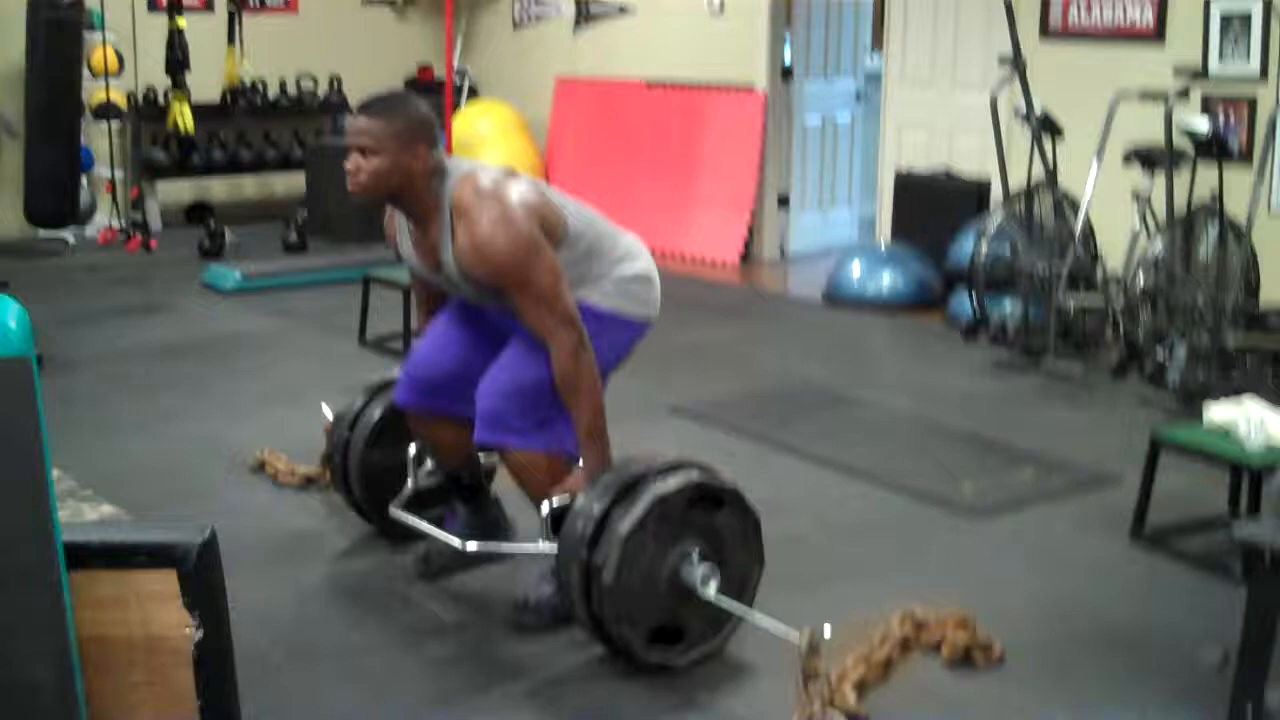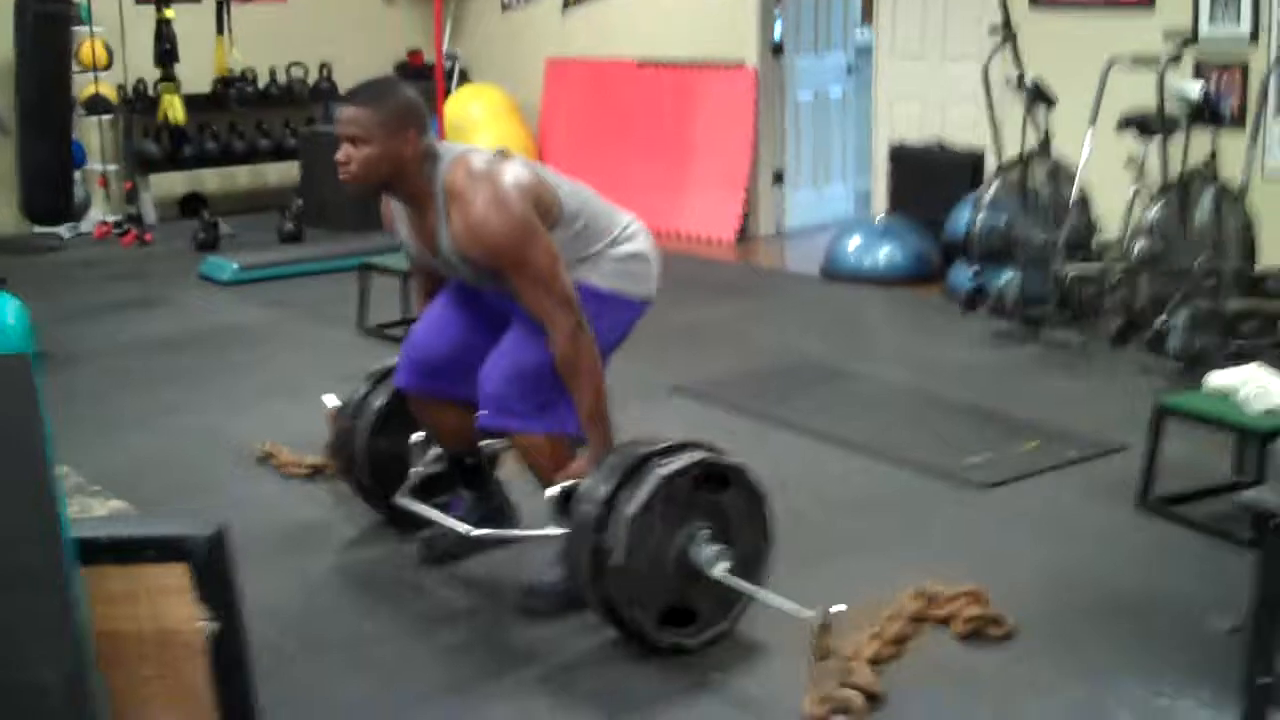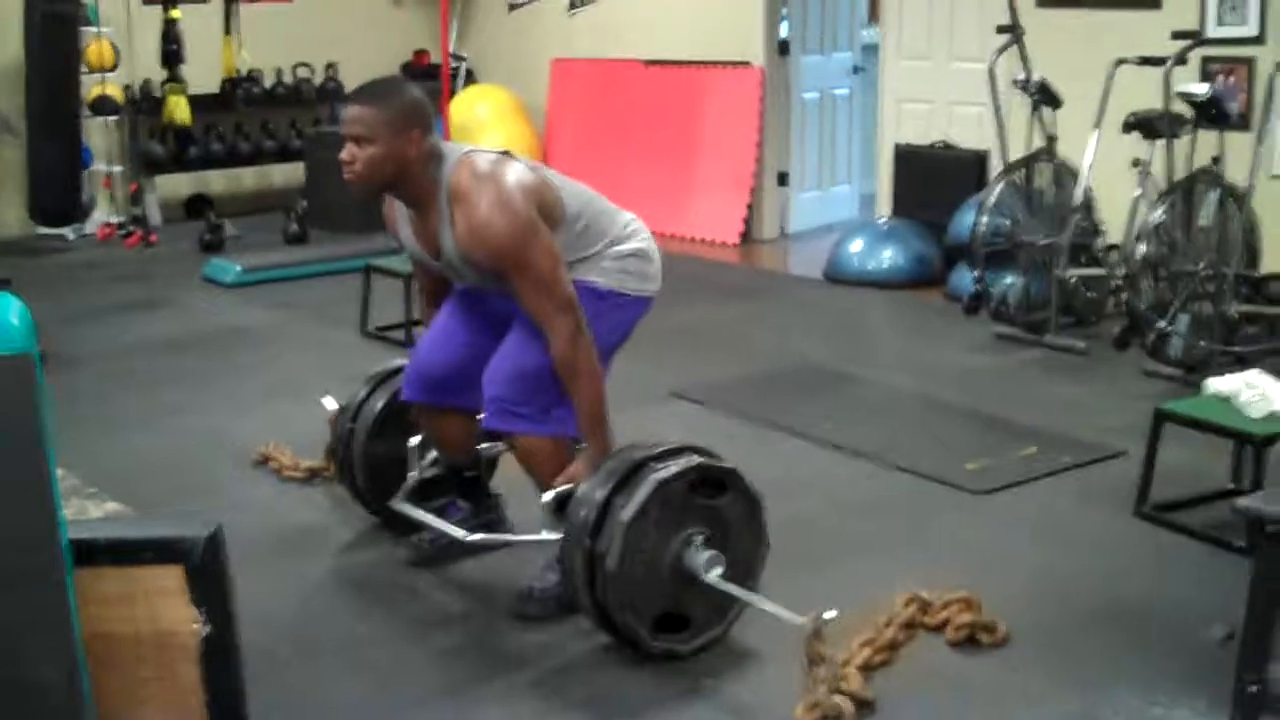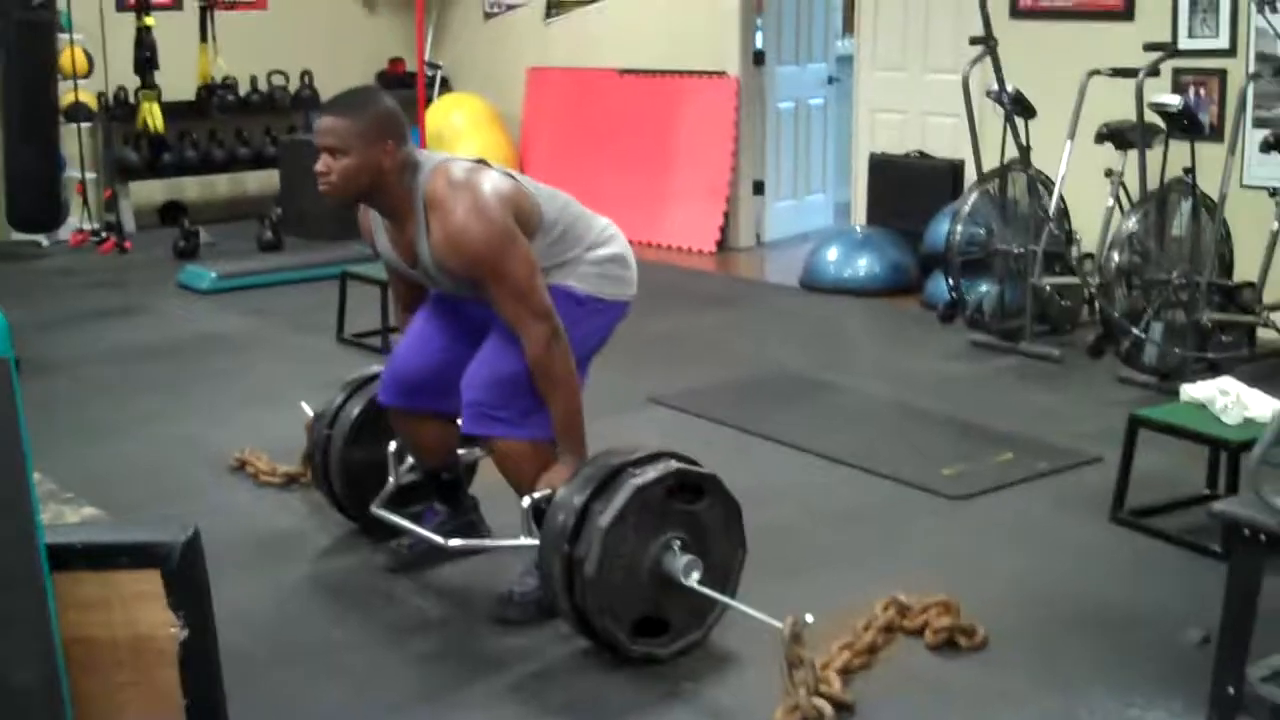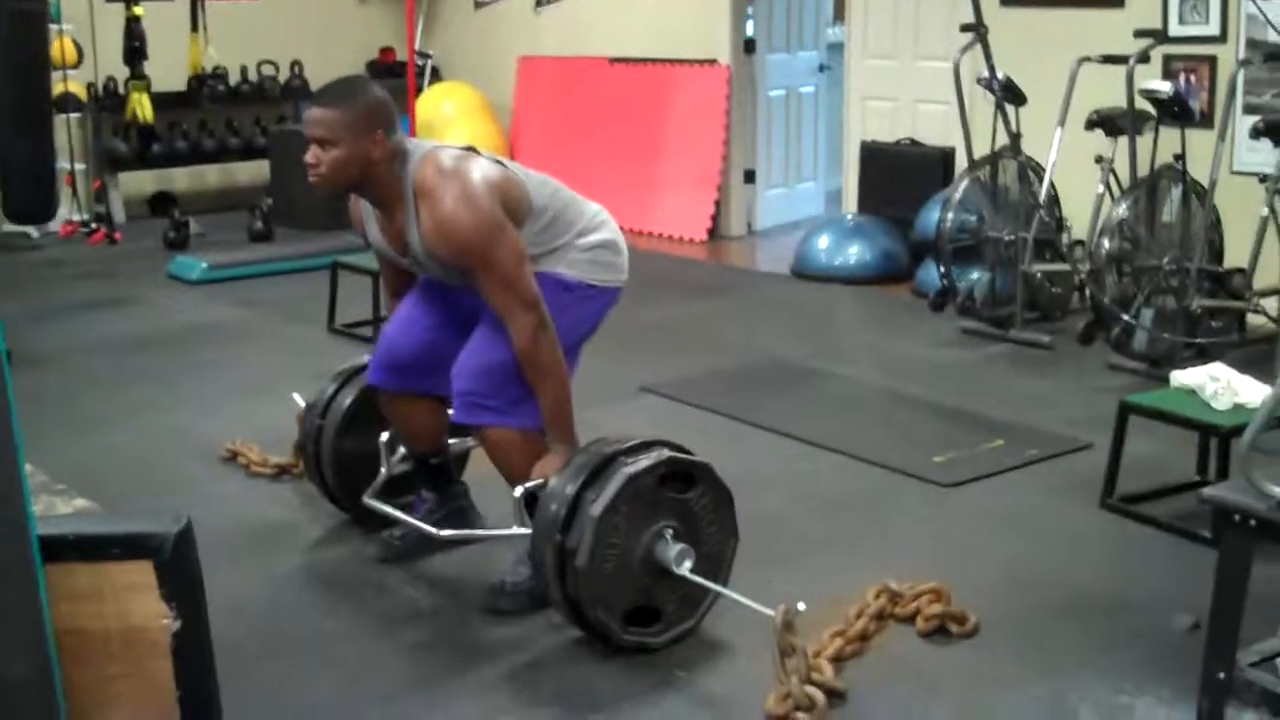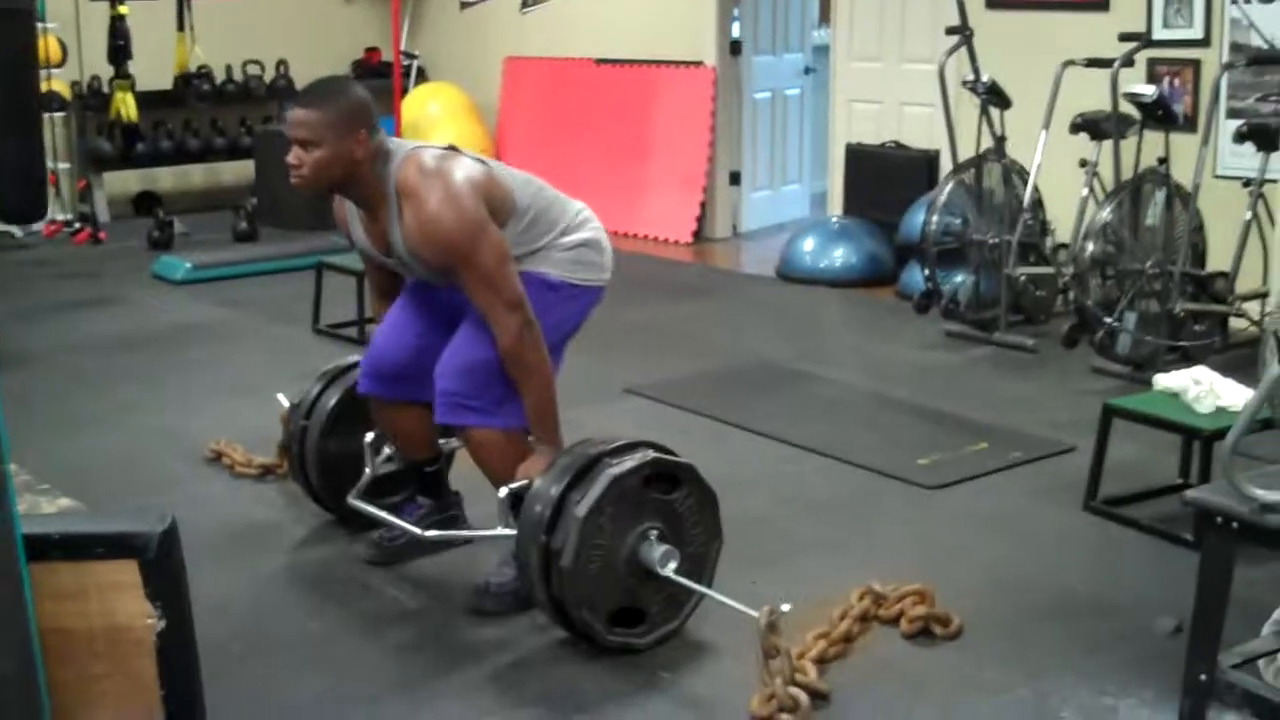
dt=0.1s
person 1, frame 1
left shoulder: (488, 222)
right shoulder: (402, 216)
left elbow: (567, 340)
right elbow: (432, 309)
left wrist: (595, 467)
left hip: (608, 291)
right hip: (519, 291)
left knee: (508, 409)
right knee: (424, 384)
right ankle: (478, 514)
person 1, frame 2
left shoulder: (483, 204)
right shoulder: (398, 202)
left elbow: (565, 322)
right elbow: (433, 293)
left wrist: (599, 450)
left hip: (605, 270)
right hip: (516, 272)
left knee: (511, 393)
right knee: (423, 367)
right ankle: (482, 498)
person 1, frame 3
left shoulder: (486, 206)
right shoulder: (400, 202)
left elbow: (565, 325)
right elbow: (435, 297)
left wrist: (596, 452)
left hip: (606, 270)
right hip: (519, 274)
left knee: (514, 396)
right knee: (429, 378)
right ankle: (477, 509)
person 1, frame 4
left shoulder: (463, 214)
right shoulder: (376, 211)
left elbow: (541, 332)
right elbow: (410, 303)
left wrist: (573, 460)
left hip: (583, 276)
right hip: (496, 279)
left knee: (493, 400)
right knee: (406, 383)
right ankle: (455, 513)
person 1, frame 5
left shoulder: (452, 202)
right shoulder: (365, 199)
left elbow: (529, 323)
right elbow: (399, 291)
left wrist: (563, 447)
right wrist: (412, 365)
left hip: (574, 261)
right hip: (488, 264)
left knee: (485, 390)
right knee: (395, 366)
right ankle: (445, 502)
person 1, frame 6
left shoulder: (435, 202)
right shoulder: (350, 198)
left elbow: (514, 323)
right elbow: (385, 293)
left wrist: (548, 448)
right wrist: (401, 350)
left hip: (557, 260)
right hip: (473, 263)
left knee: (467, 390)
right knee: (386, 374)
right ankle: (436, 507)
